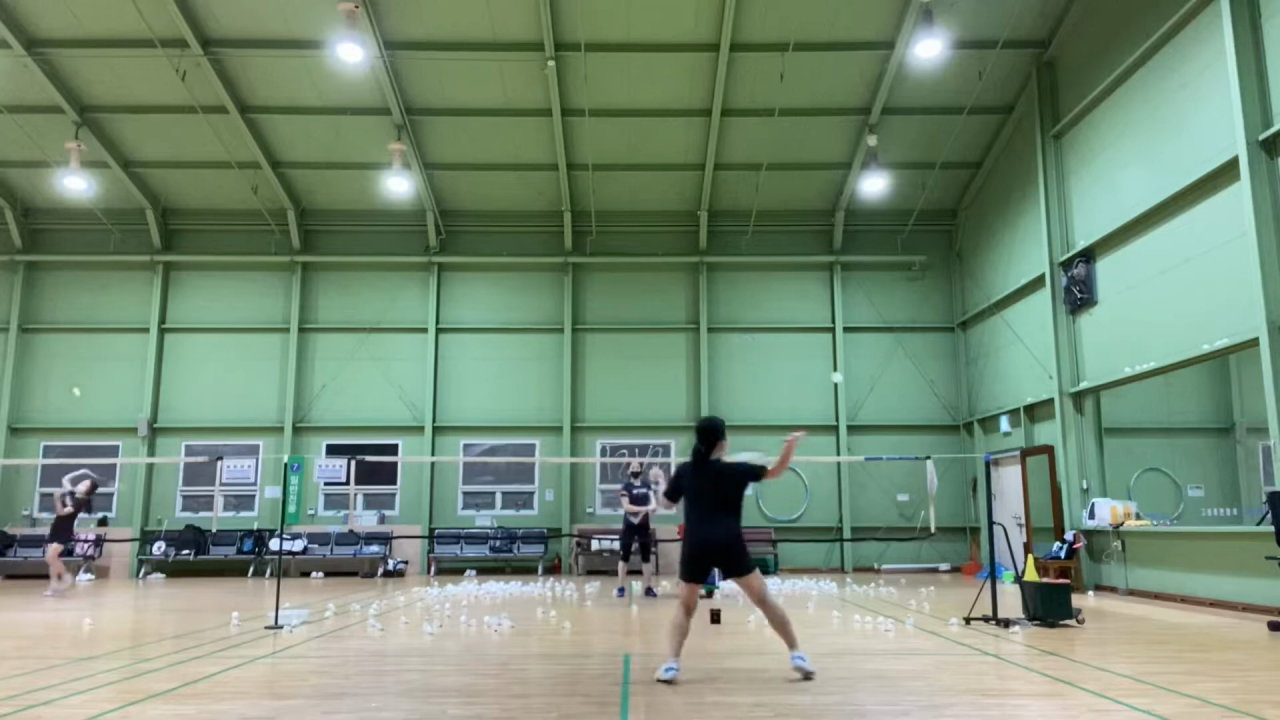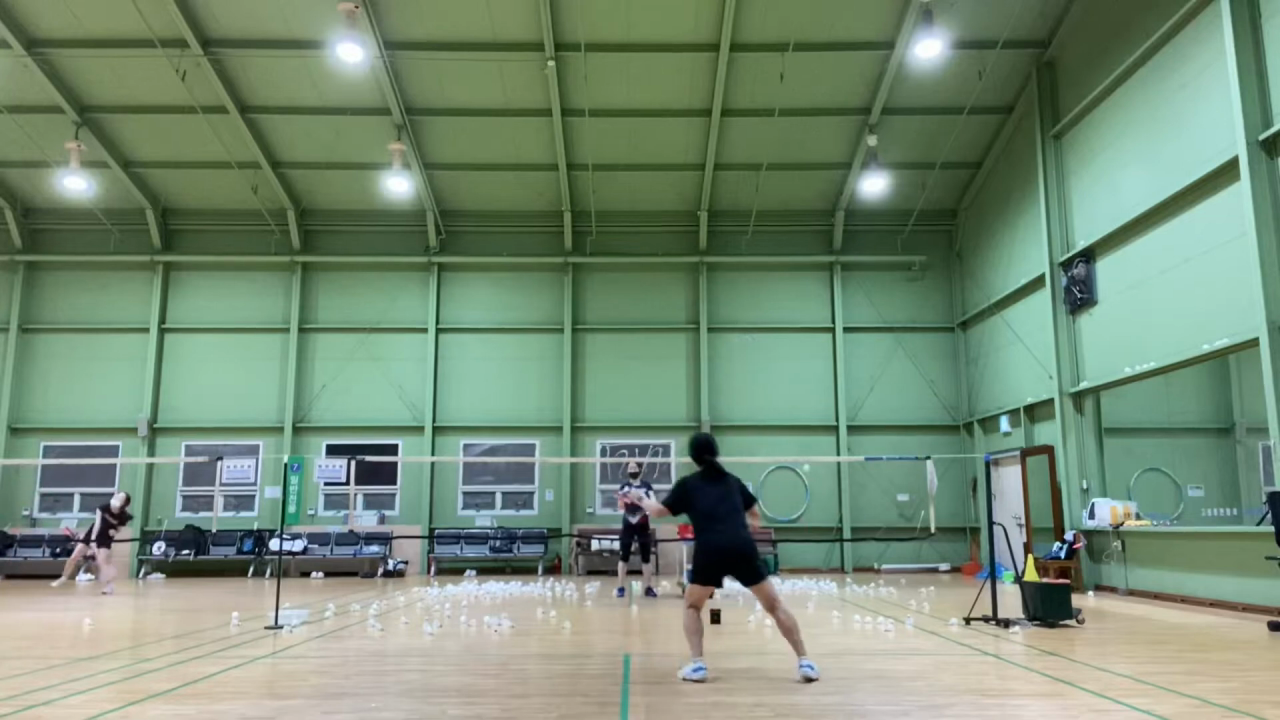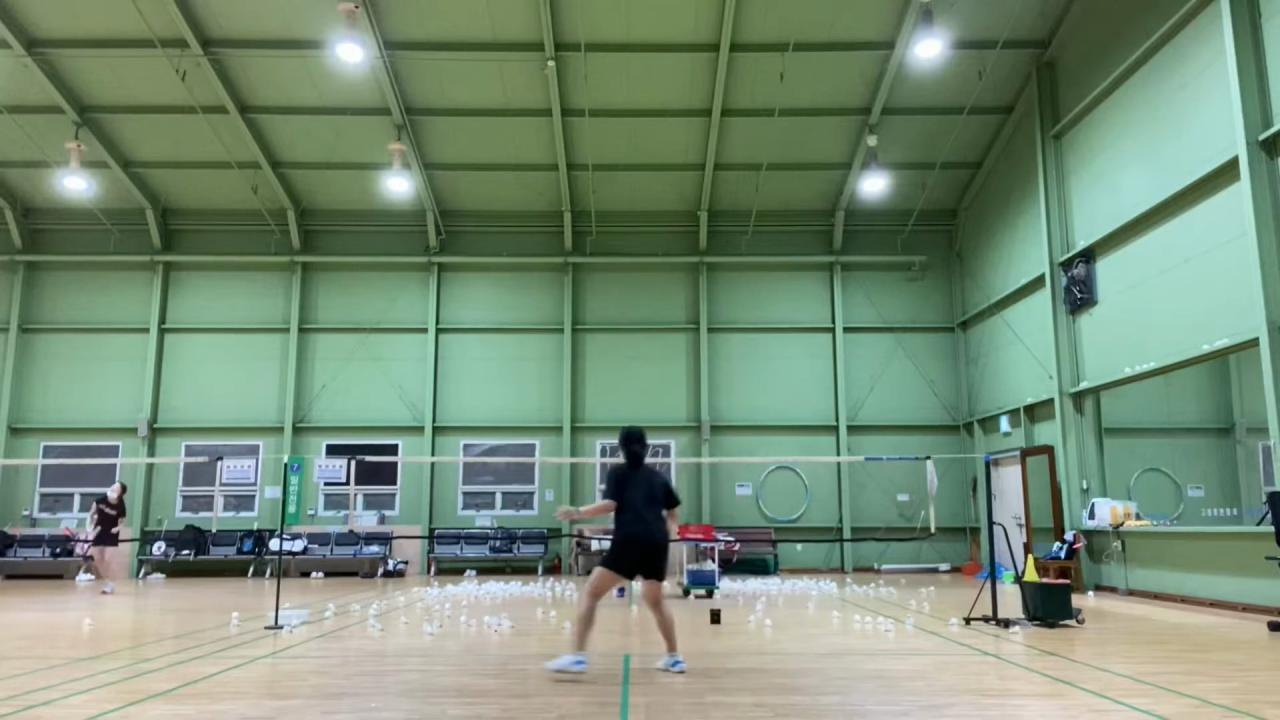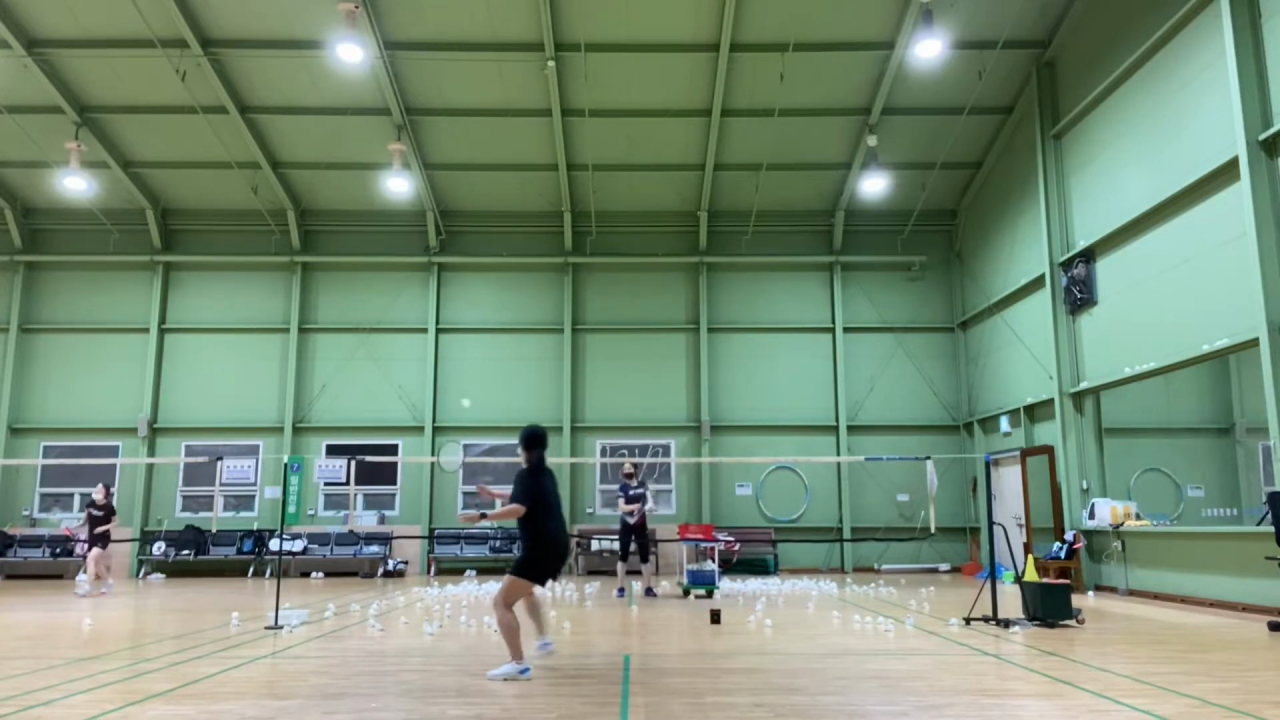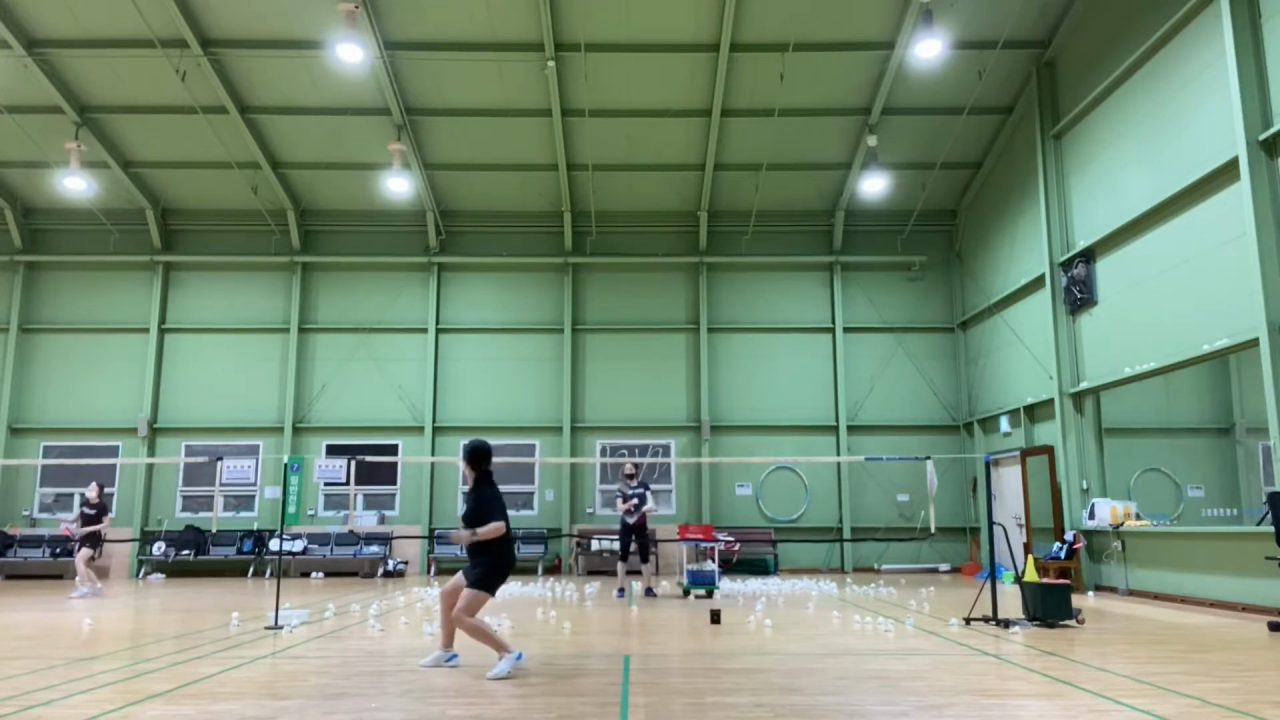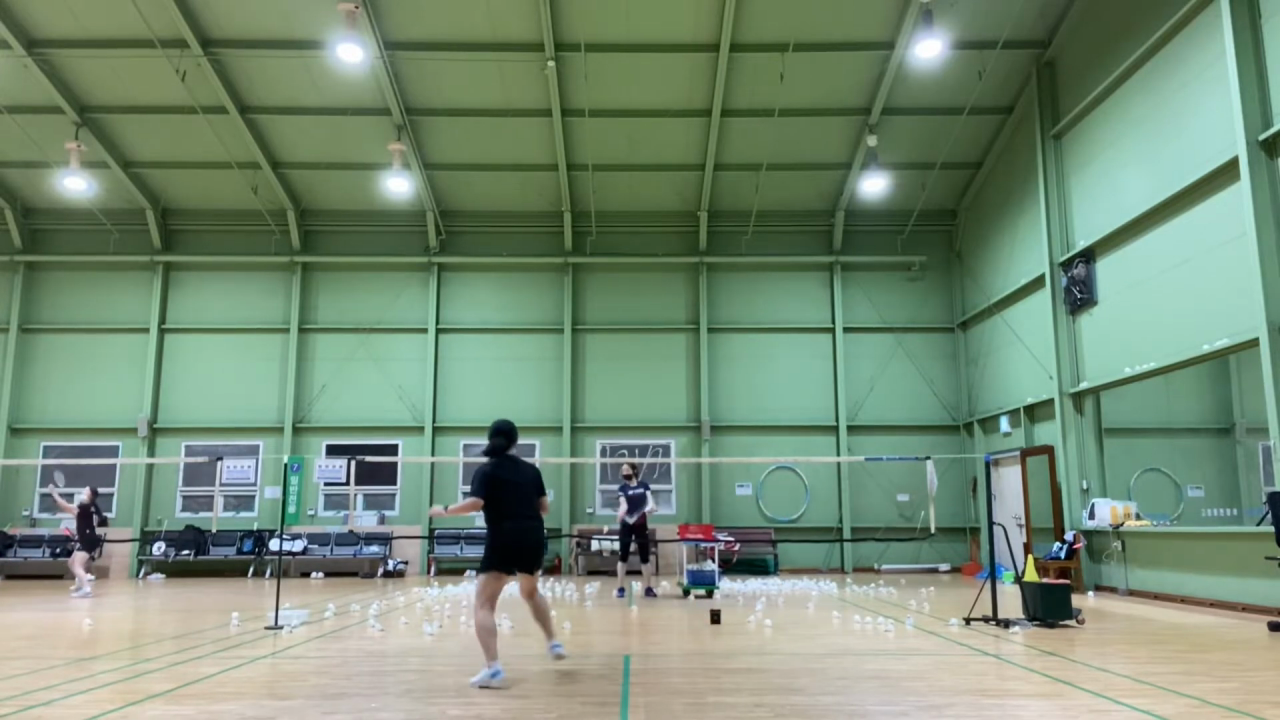
dt=0.4s
person 1, frame 1
left shoulder: (685, 471)
right shoulder: (733, 471)
left elbow: (667, 502)
right elbow: (775, 471)
right wrist: (790, 445)
left hip: (694, 547)
right hip: (729, 544)
left knee: (685, 607)
right knee: (764, 601)
left ankle: (672, 664)
right ankle: (796, 656)
person 1, frame 2
left shoulder: (687, 484)
right shoulder: (733, 481)
left elbow: (658, 511)
right elbow: (755, 514)
left wrist: (640, 499)
right wrist: (754, 524)
left hip: (709, 551)
right hip: (743, 548)
left knee: (692, 608)
right knee: (775, 605)
left ankle: (697, 663)
right ankle: (804, 662)
person 1, frame 3
left shoulder: (617, 472)
right shoulder: (657, 476)
left elbow: (608, 505)
right elbow: (674, 514)
left wrist: (577, 512)
right wrist: (666, 529)
left hip: (628, 542)
right hip: (658, 543)
left knee: (590, 595)
right knee: (655, 602)
left ankle: (577, 657)
right ankle: (674, 658)
person 1, frame 4
left shoulder: (527, 475)
right shoulder: (545, 473)
left elbow: (518, 509)
left wrist: (482, 516)
right wrist: (493, 494)
left hip: (539, 550)
right hip: (556, 548)
left knee: (501, 603)
right knee: (525, 591)
left ankle: (518, 664)
right ankle: (543, 639)
person 1, frame 5
left shoulder: (486, 493)
right shoulder: (477, 486)
left elbow: (499, 527)
left wrist: (473, 534)
left hip: (494, 561)
right hip: (481, 561)
left knee: (461, 615)
right knee: (447, 594)
left ankle: (509, 654)
right ankle: (446, 652)
person 1, frame 6
left shoulder: (486, 470)
right shoulder: (530, 469)
left elbow: (475, 504)
right elbow: (544, 506)
left wrist: (445, 511)
left hip: (502, 541)
right hip: (533, 540)
left knee: (483, 606)
right knee: (530, 592)
left ankle: (493, 668)
right ankle: (553, 644)
